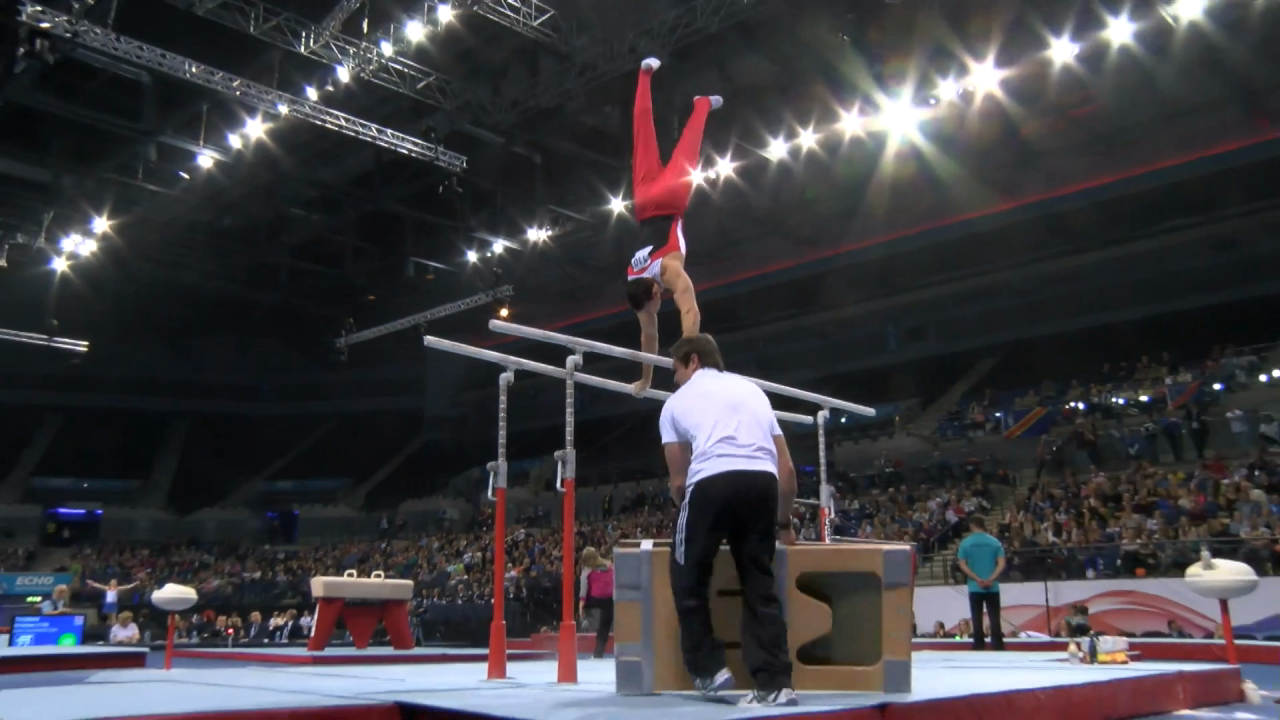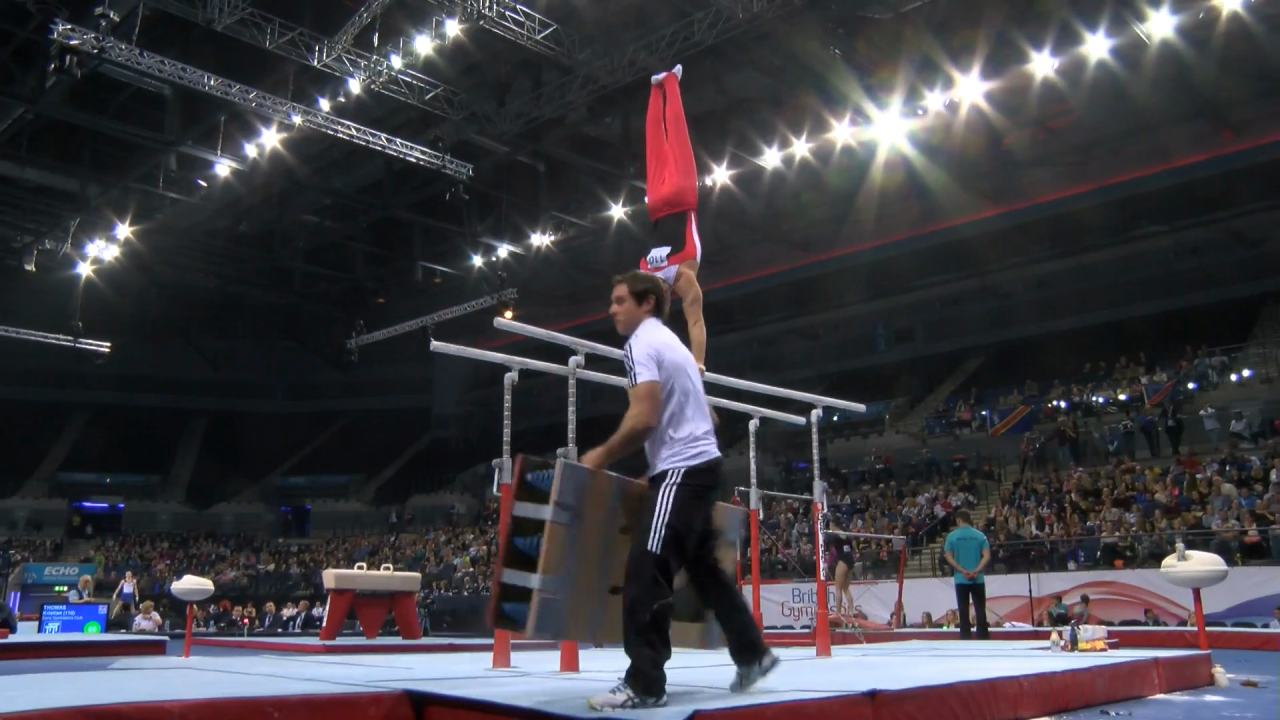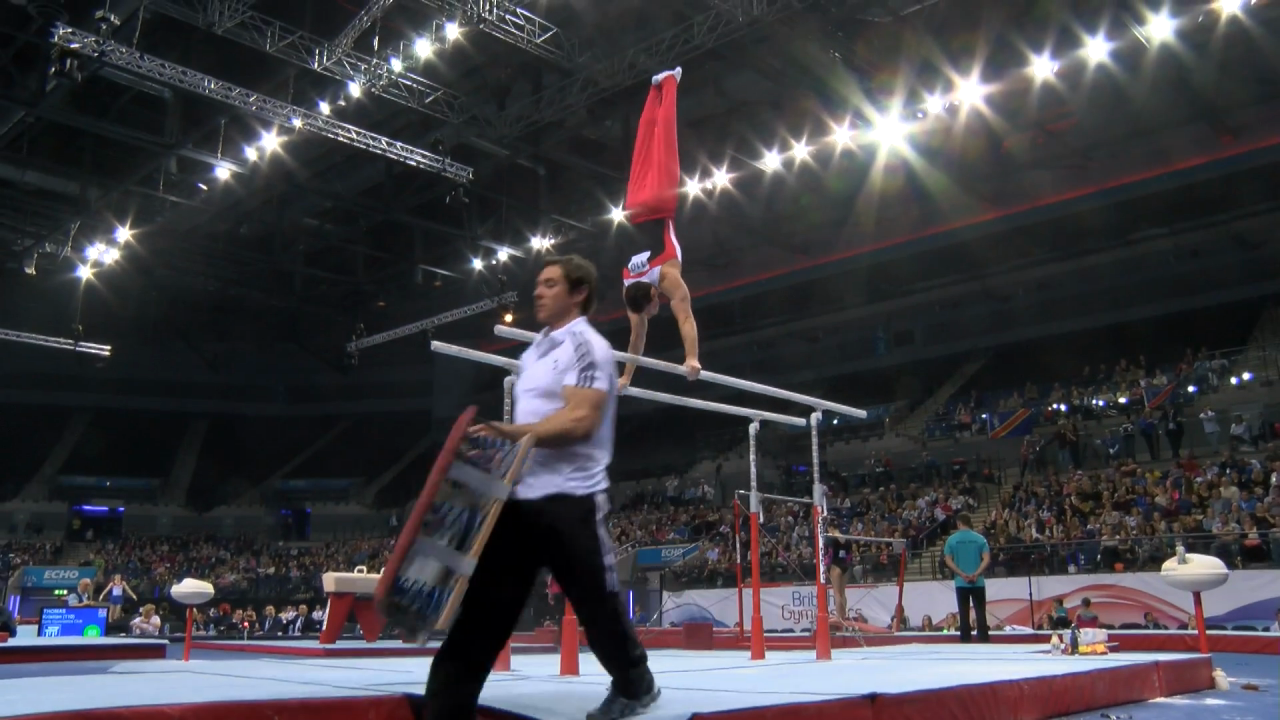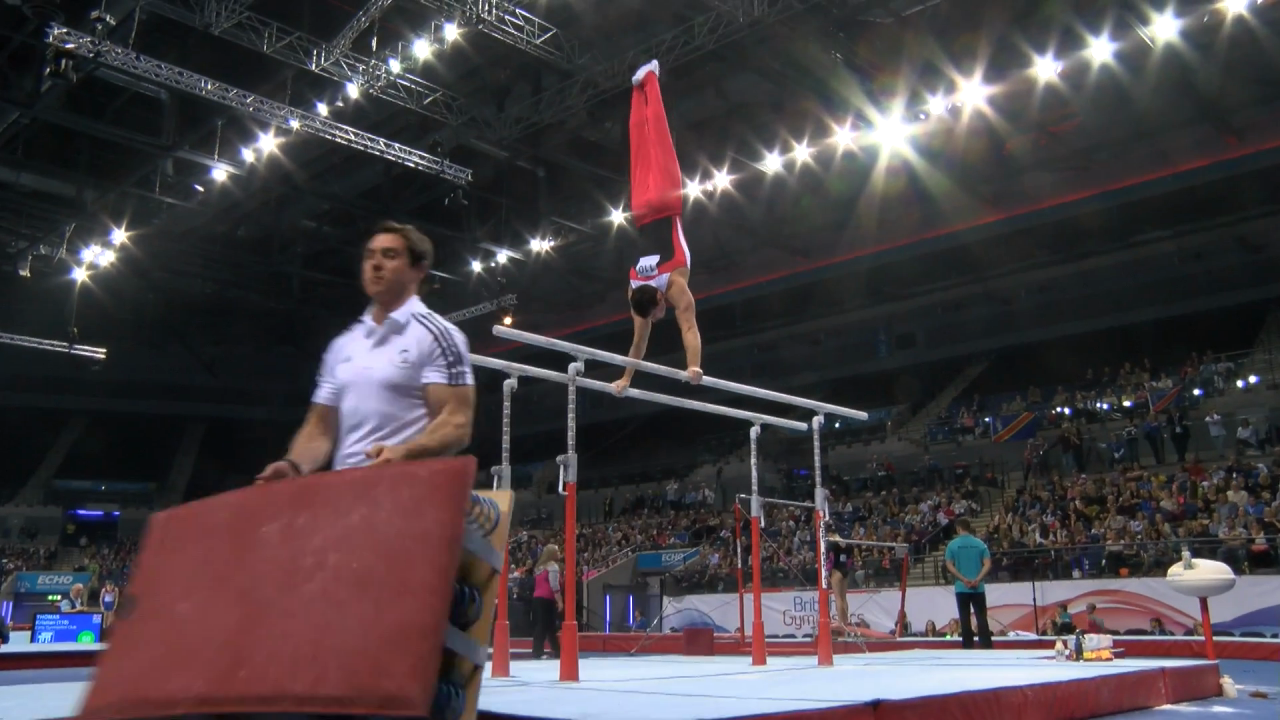
dt=0.5s
person 1, frame 1
left shoulder: (676, 402)
right shoulder: (753, 389)
left elbow: (678, 482)
right elbow: (786, 466)
left wrist: (691, 518)
right wrist: (784, 522)
left hip: (714, 483)
right hip: (762, 482)
left knee: (688, 577)
right knee: (759, 584)
left ankle: (709, 666)
right ankle: (774, 682)
person 1, frame 2
left shoulder: (642, 343)
right shoulder: (670, 343)
left elbow: (643, 418)
left wrist: (601, 455)
left hip: (684, 467)
right hip: (700, 463)
left knee: (646, 567)
right knee: (702, 568)
left ankle: (644, 683)
right ankle: (752, 654)
person 1, frame 3
left shoulder: (586, 346)
right shoulder: (534, 352)
left elbow: (579, 420)
left wrist: (509, 431)
left hip: (569, 498)
right hip: (518, 496)
left knee: (598, 608)
right knee: (482, 609)
person 1, frame 4
left shoulder: (438, 335)
right shoulder: (342, 345)
left elbow: (456, 421)
right elbow: (320, 427)
left wrist: (403, 451)
right wrist: (294, 464)
person 2, frame 1
left shoulder: (670, 271)
right shoulder: (638, 283)
left elbow: (690, 315)
right elbow: (648, 335)
right wrist: (645, 379)
left hip: (667, 204)
right hip: (648, 208)
left knee: (683, 153)
right knee: (644, 135)
left ankle: (703, 103)
right ankle: (646, 74)
person 2, frame 2
left shoulder: (682, 278)
right shoulder: (649, 279)
left elbow: (696, 323)
left wrist: (697, 361)
left hip: (678, 202)
right hip: (662, 206)
left knee: (673, 134)
right knee: (657, 141)
left ankle: (670, 82)
right ankle: (660, 88)
person 2, frame 3
left shoulder: (668, 279)
right shoulder: (632, 286)
left elbow: (686, 320)
right elbow: (637, 335)
left wrist: (692, 358)
right wrist: (627, 374)
left hip: (656, 208)
right hip: (638, 210)
left knee: (661, 138)
right knee: (647, 138)
left ankle: (669, 83)
right ankle: (659, 88)
person 2, frame 4
left shoulder: (675, 285)
right shoulder: (637, 289)
left elbow: (690, 329)
right elbow: (639, 339)
left wrist: (694, 366)
right wrist: (626, 377)
left hip: (662, 207)
right hip: (646, 212)
left knee: (656, 137)
right knee: (642, 138)
left ankle: (648, 80)
right ankle: (641, 87)
